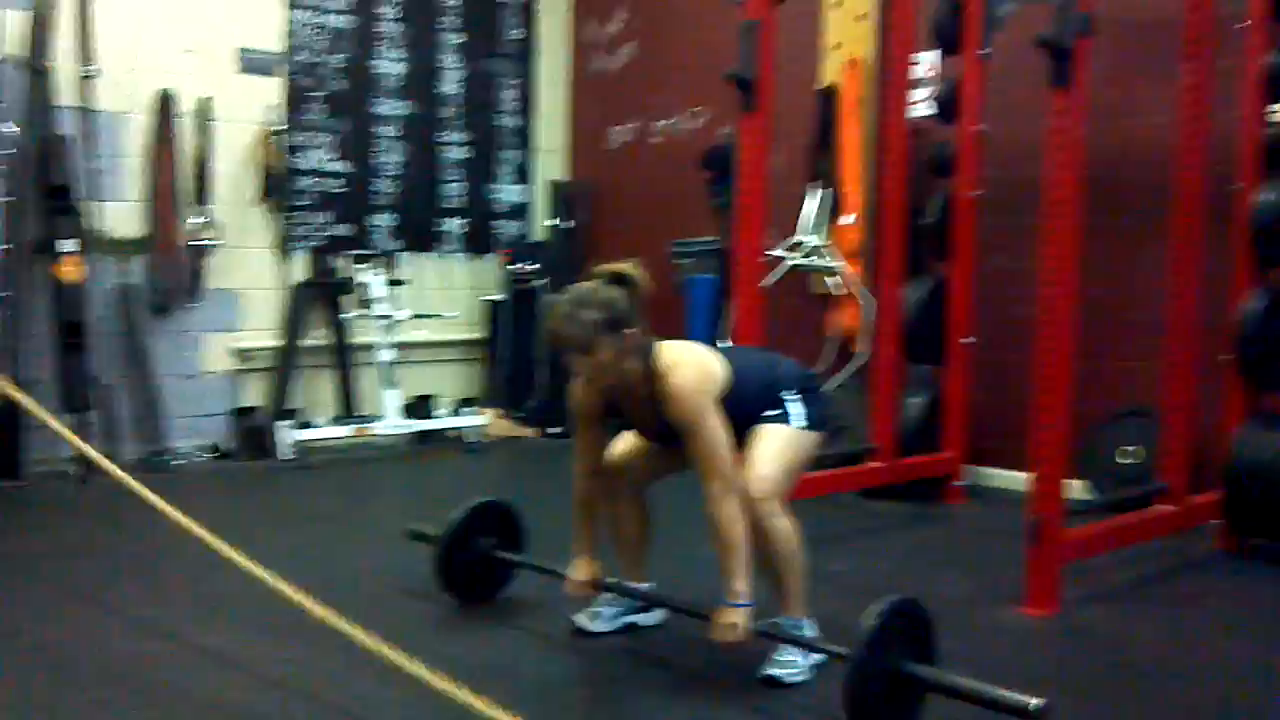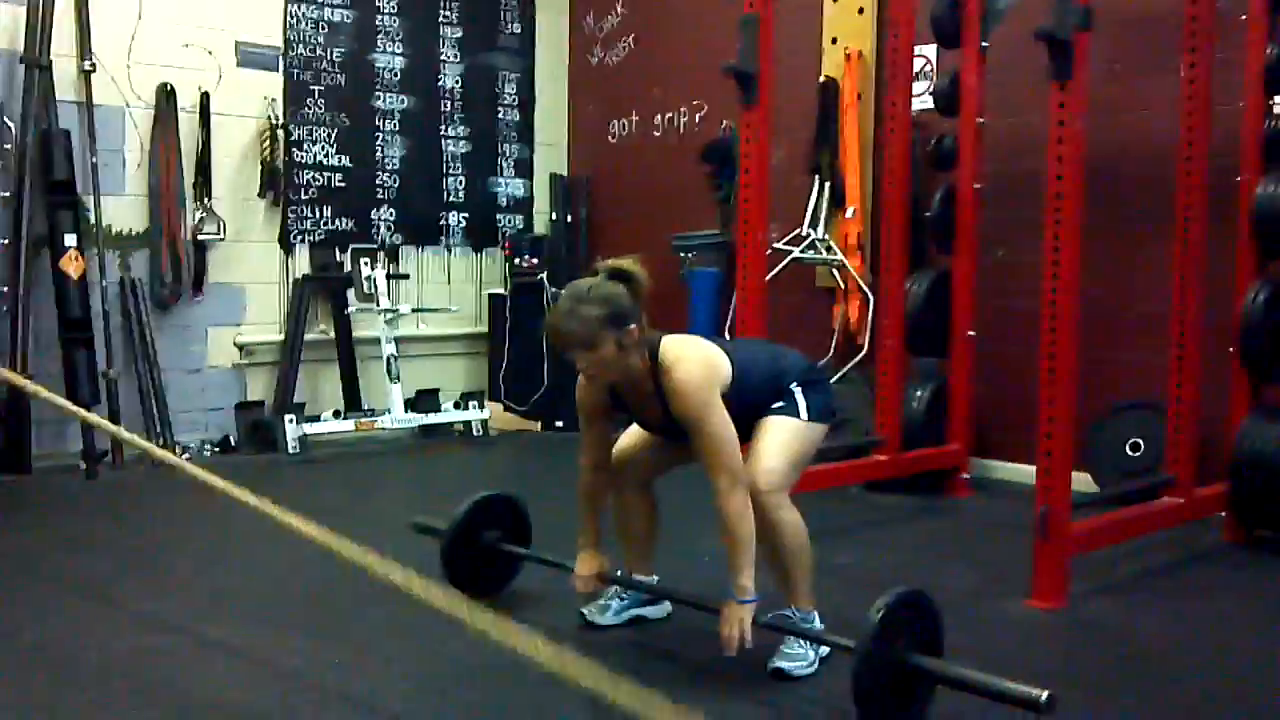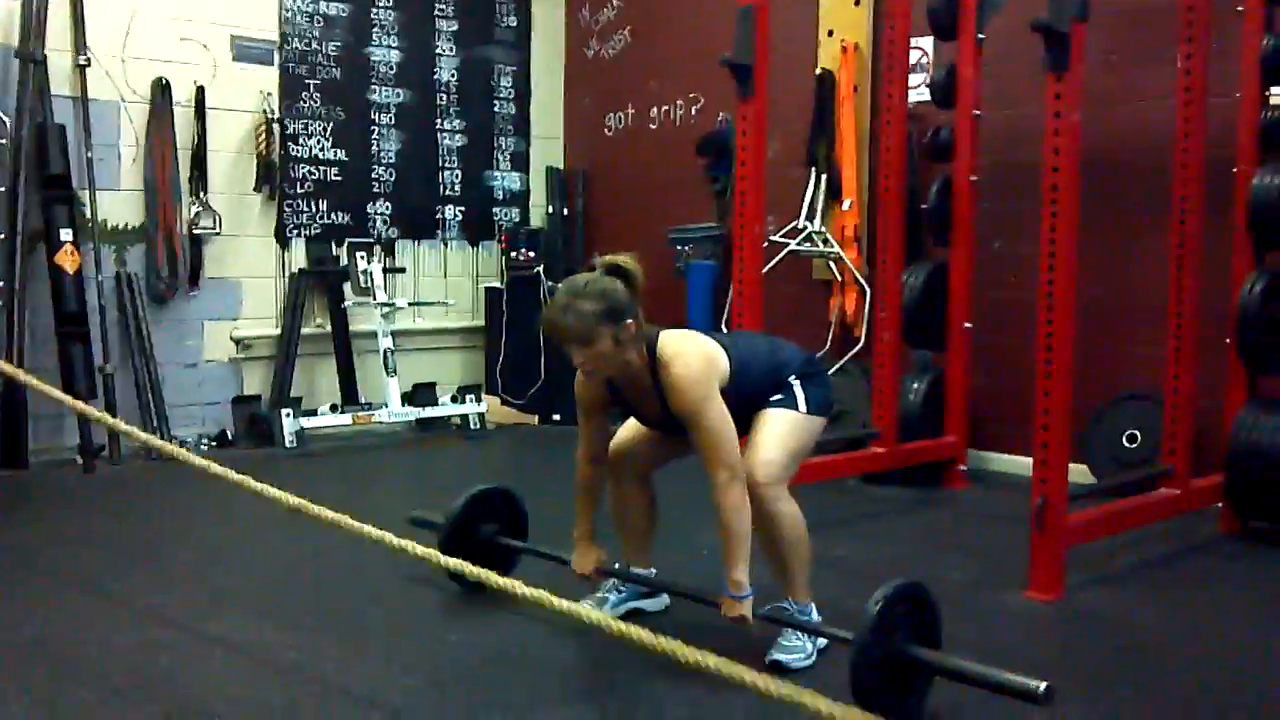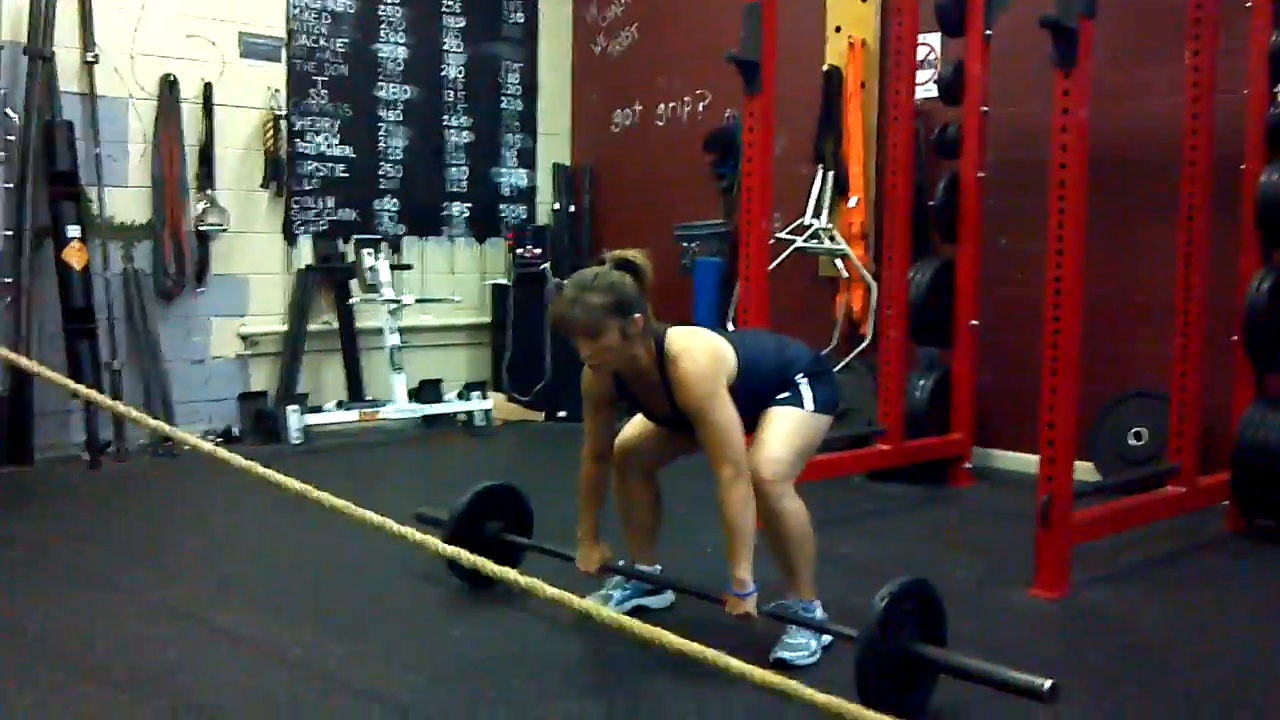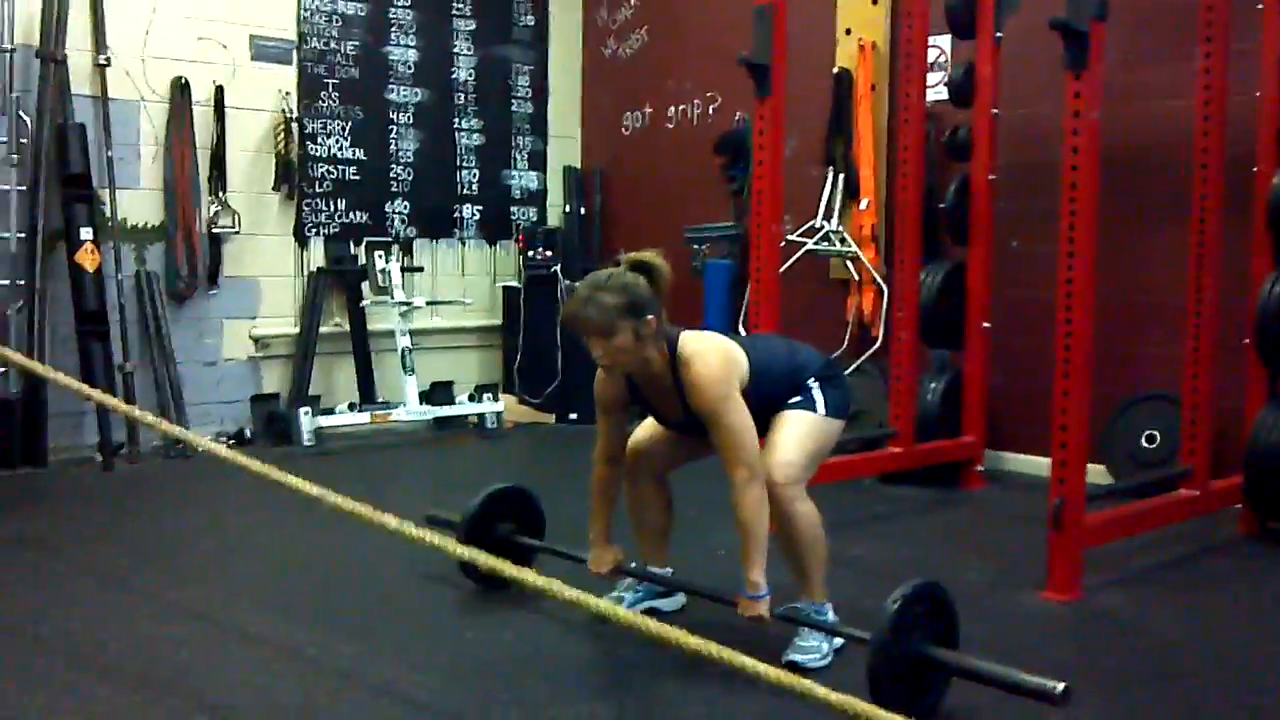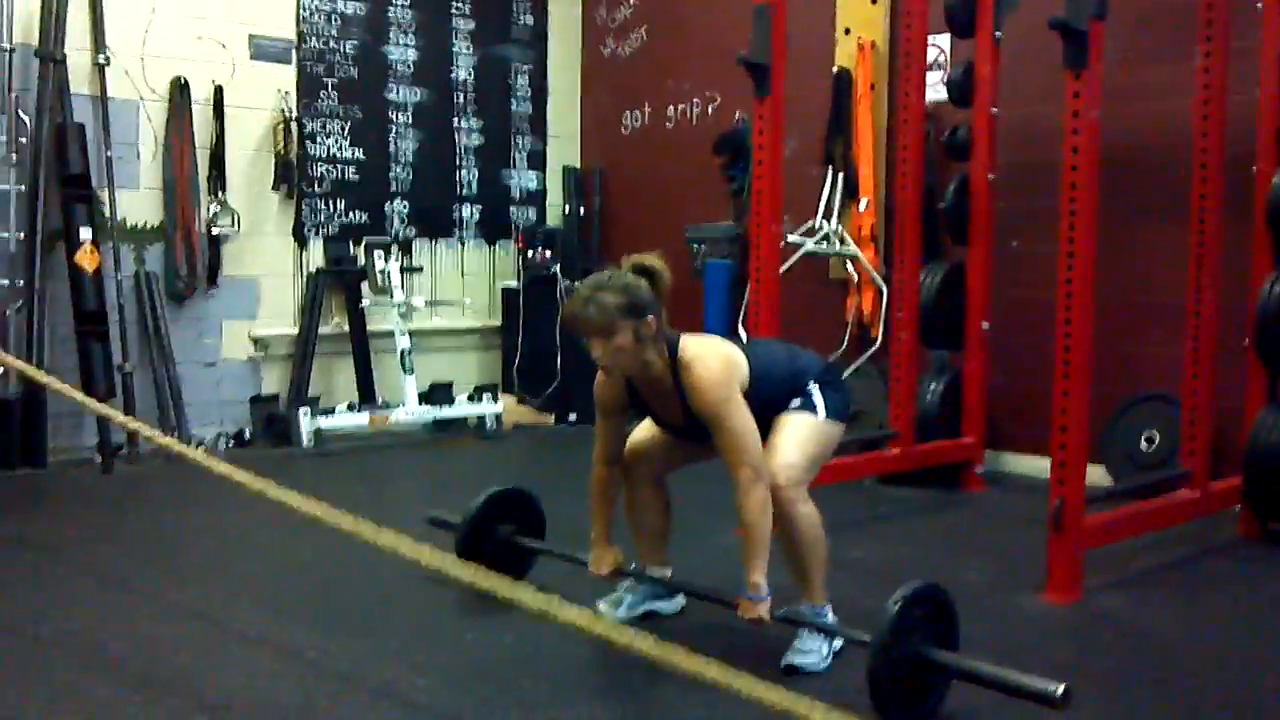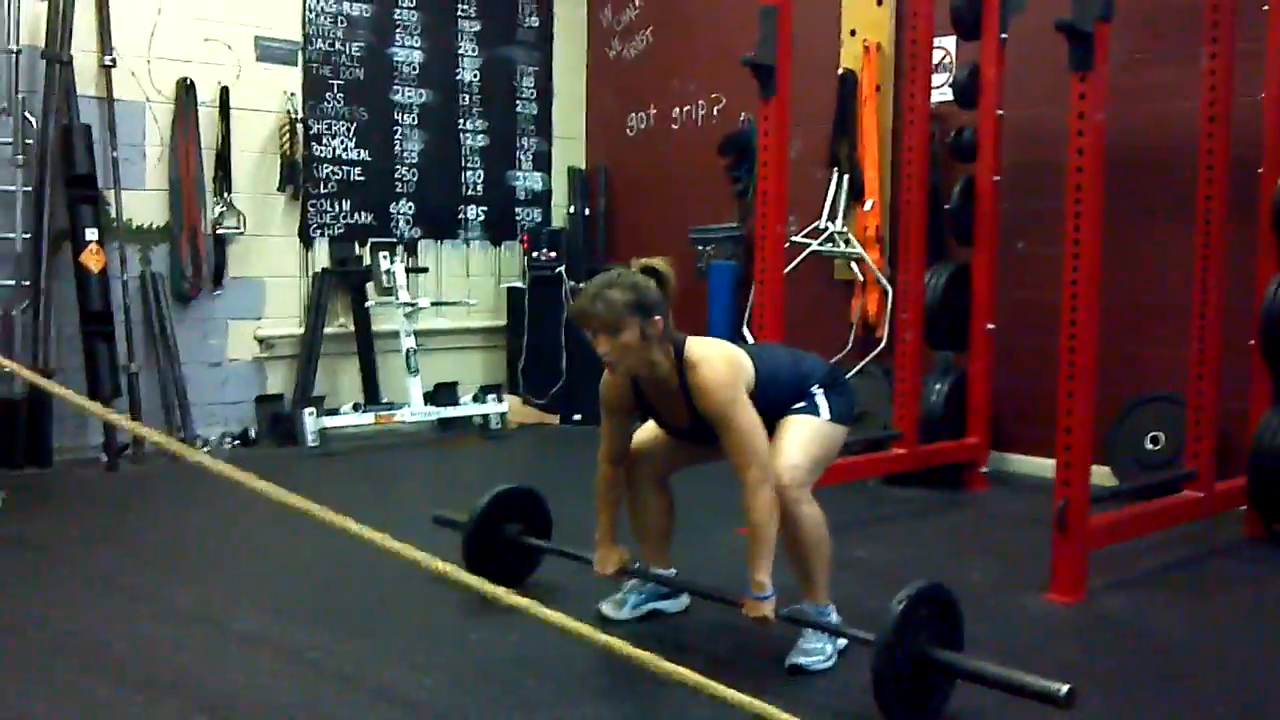
dt=0.1s
person 1, frame 1
left shoulder: (680, 380)
right shoulder: (588, 390)
left elbow: (723, 491)
right elbow: (589, 472)
left wrist: (737, 599)
right wrist: (583, 555)
left hip: (784, 397)
right hip: (723, 405)
left knee: (756, 494)
right knee: (618, 469)
left ankle: (798, 628)
right ankle: (635, 595)
person 1, frame 2
left shoulder: (684, 374)
right shoulder: (594, 385)
left elbow: (731, 486)
right elbow: (595, 466)
left wrist: (744, 594)
right wrist: (589, 548)
left hip: (790, 388)
right hip: (731, 396)
left knee: (764, 487)
right knee: (624, 463)
left ankle: (804, 621)
right ankle: (642, 587)
person 1, frame 3
left shoulder: (682, 370)
right shoulder: (593, 379)
left elbow: (727, 479)
right elbow: (591, 460)
left wrist: (738, 585)
right wrist: (584, 542)
left hip: (789, 382)
right hip: (732, 389)
left knee: (761, 479)
right knee: (623, 457)
left ankle: (802, 613)
right ankle: (640, 580)
person 1, frame 4
left shoulder: (690, 365)
right shoulder: (600, 374)
left elbow: (732, 476)
right elbow: (596, 457)
left wrist: (742, 583)
right wrist: (588, 539)
left hip: (797, 380)
right hip: (737, 388)
left knee: (767, 476)
right knee: (630, 454)
left ankle: (806, 610)
right ankle: (645, 576)
person 1, frame 5
left shoulder: (703, 369)
right shoulder: (613, 379)
left elbow: (747, 479)
right elbow: (607, 461)
left wrist: (755, 585)
right wrist: (600, 542)
left hip: (807, 387)
right hip: (749, 393)
left knee: (780, 480)
right knee: (640, 457)
left ankle: (819, 615)
right ankle: (656, 579)
person 1, frame 6
left shoulder: (704, 373)
right shoulder: (612, 380)
left elbow: (751, 480)
right elbow: (606, 462)
left wrist: (756, 586)
right wrist: (600, 542)
left hip: (808, 390)
right hip: (747, 397)
left knee: (782, 482)
right knee: (637, 458)
left ankle: (818, 616)
right ankle: (655, 581)
person 1, frame 7
left shoulder: (710, 375)
right shoulder: (618, 381)
left elbow: (757, 481)
right elbow: (613, 461)
left wrist: (760, 587)
right wrist: (606, 542)
left hip: (814, 393)
right hip: (752, 400)
left knee: (786, 482)
right knee: (643, 458)
left ankle: (823, 617)
right ankle: (658, 582)
